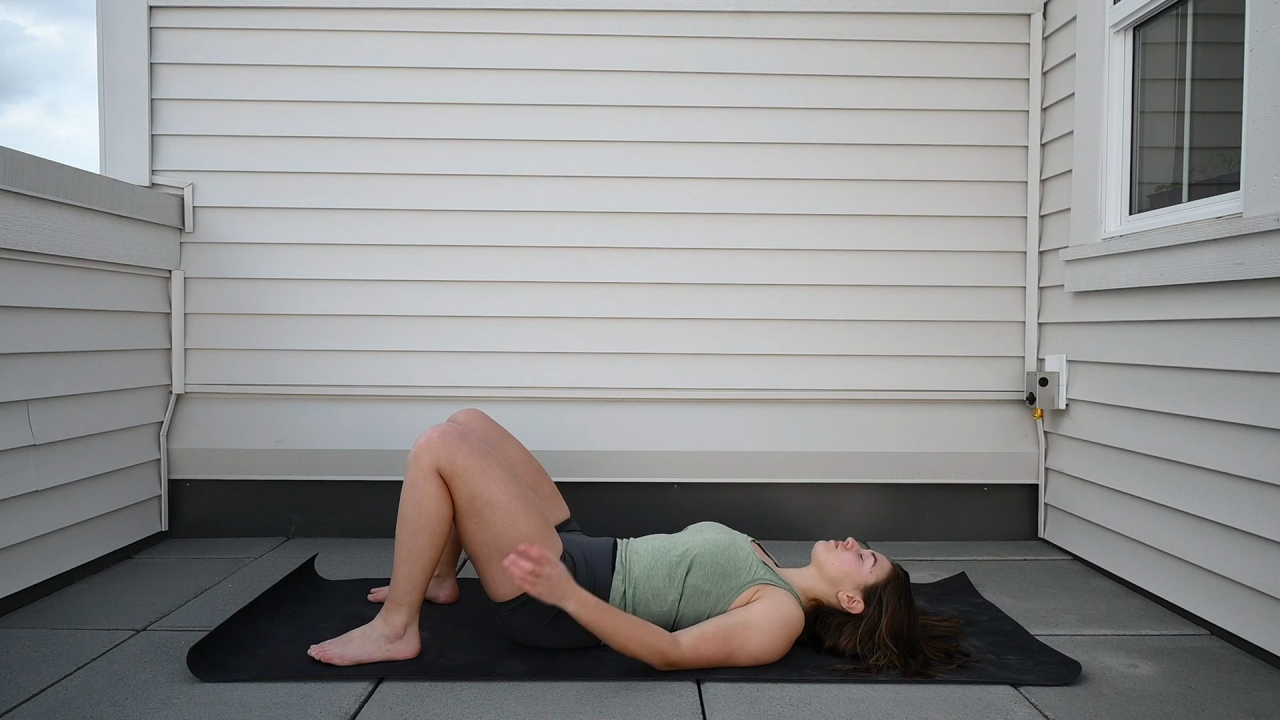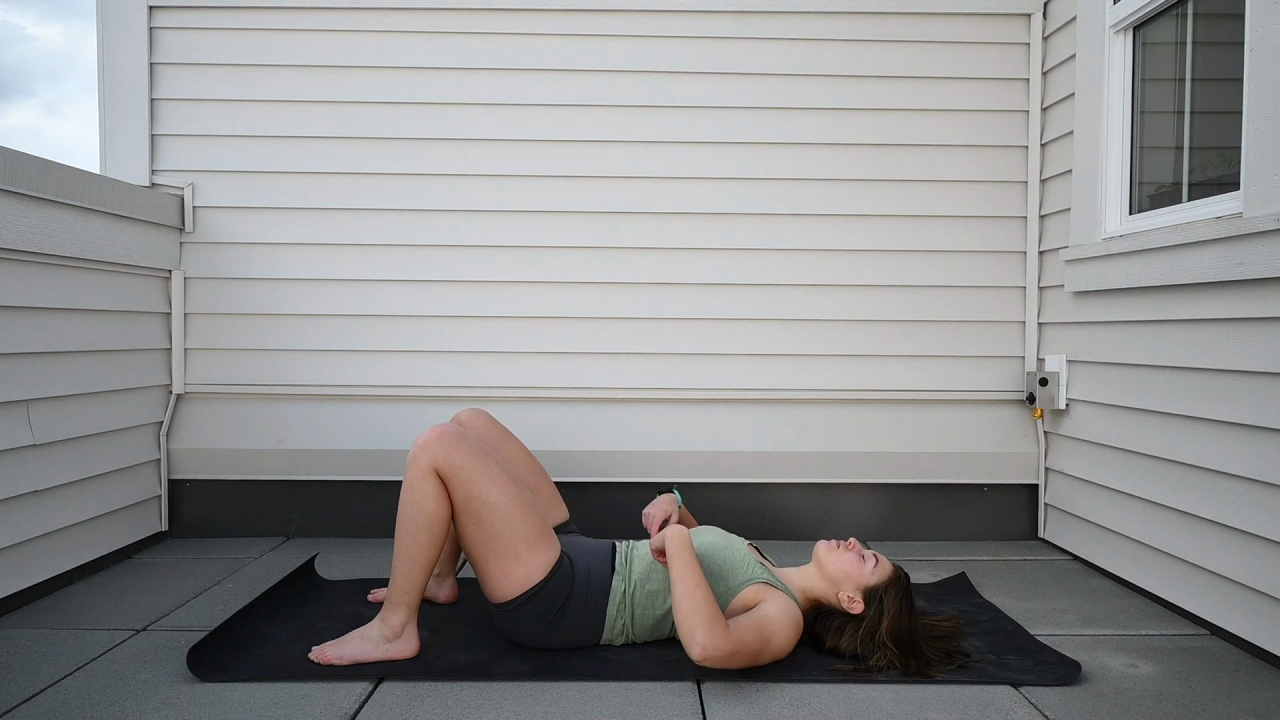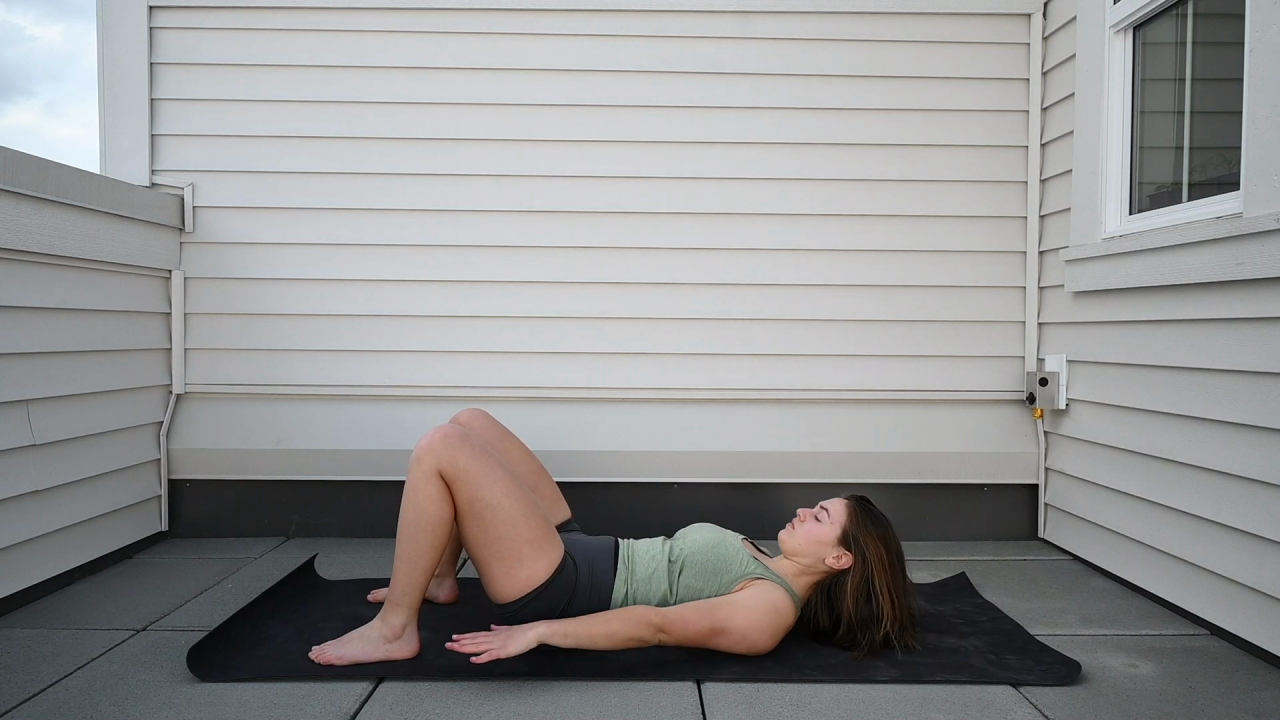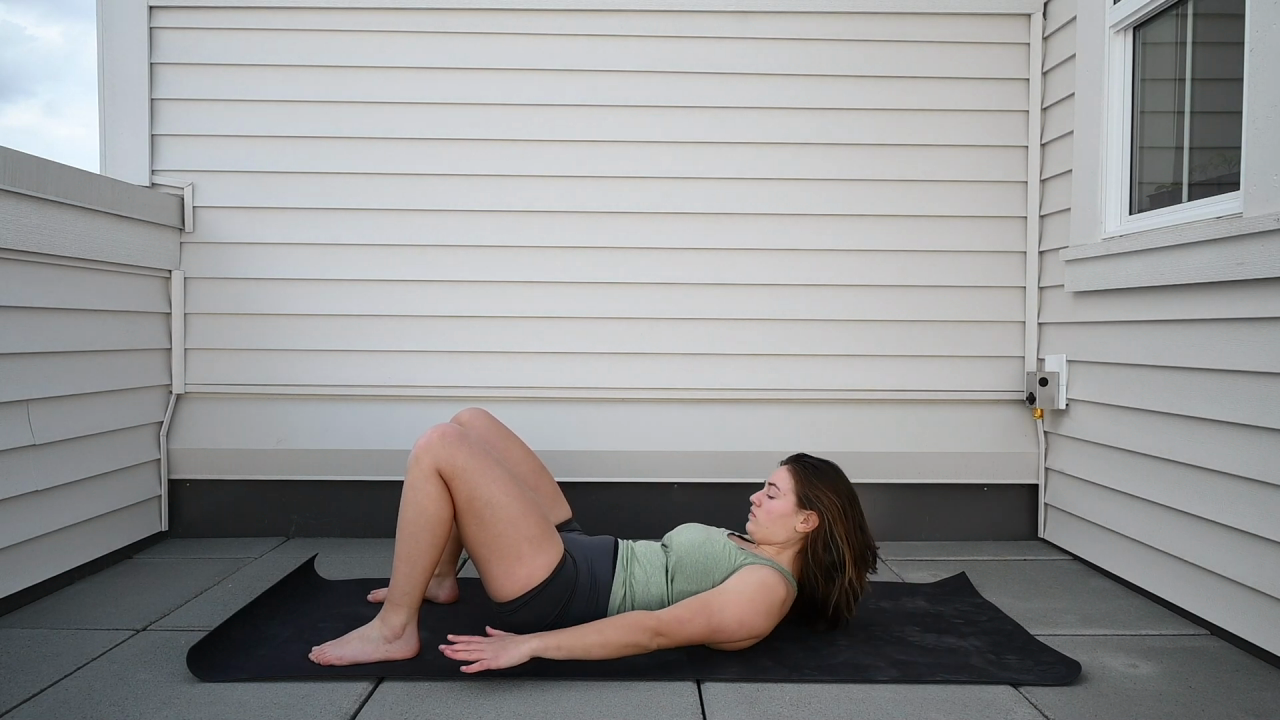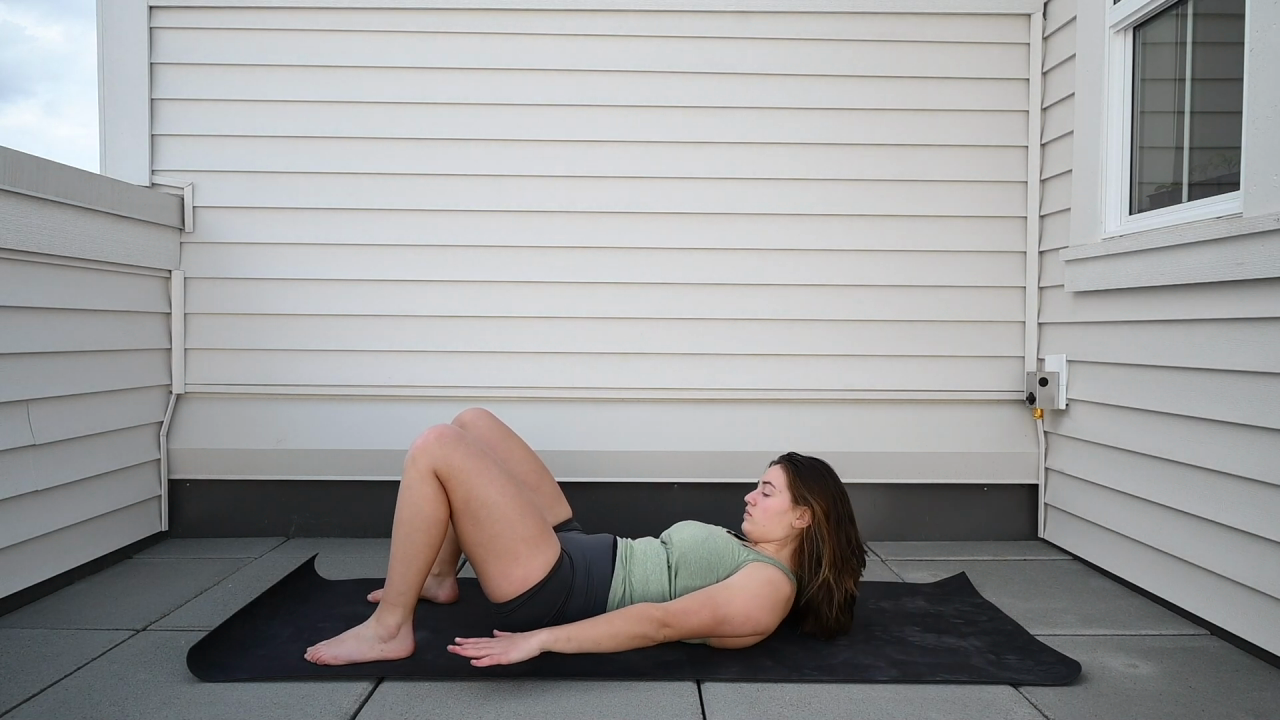
dt=1s
person 1, frame 1
left shoulder: (782, 619)
right shoulder: (771, 575)
left elbow: (669, 650)
left wrist: (569, 598)
left hip: (562, 597)
right hip: (580, 553)
left knee: (437, 448)
right knee: (467, 422)
left ankle: (395, 630)
right ankle: (438, 577)
person 1, frame 2
left shoulder: (783, 619)
right shoulder: (769, 574)
left elbow: (707, 645)
left wrist: (679, 541)
right wrist: (674, 505)
left hip: (554, 601)
right hip: (578, 555)
left knee: (436, 448)
right knee: (469, 422)
left ankle: (393, 630)
right ankle: (438, 578)
person 1, frame 3
left shoulder: (771, 609)
right shoulder: (762, 565)
left elbow: (659, 625)
left wrist: (536, 632)
left hip: (559, 592)
right hip: (585, 551)
left knee: (439, 449)
right knee: (470, 421)
left ankle: (394, 630)
right ankle: (438, 577)
person 1, frame 4
left shoulder: (766, 591)
right shoulder: (754, 553)
left elbow: (655, 629)
left wrist: (530, 645)
left hip: (558, 595)
right hip: (577, 552)
left knee: (437, 448)
right knee: (469, 422)
left ankle: (393, 630)
right ankle: (438, 578)
person 1, frame 5
left shoulder: (769, 587)
right shoulder: (746, 550)
left elbow: (661, 621)
left wrist: (538, 640)
left hip: (557, 594)
right hip: (573, 551)
left knee: (435, 449)
right knee: (473, 422)
left ankle: (389, 630)
right ankle: (438, 577)
